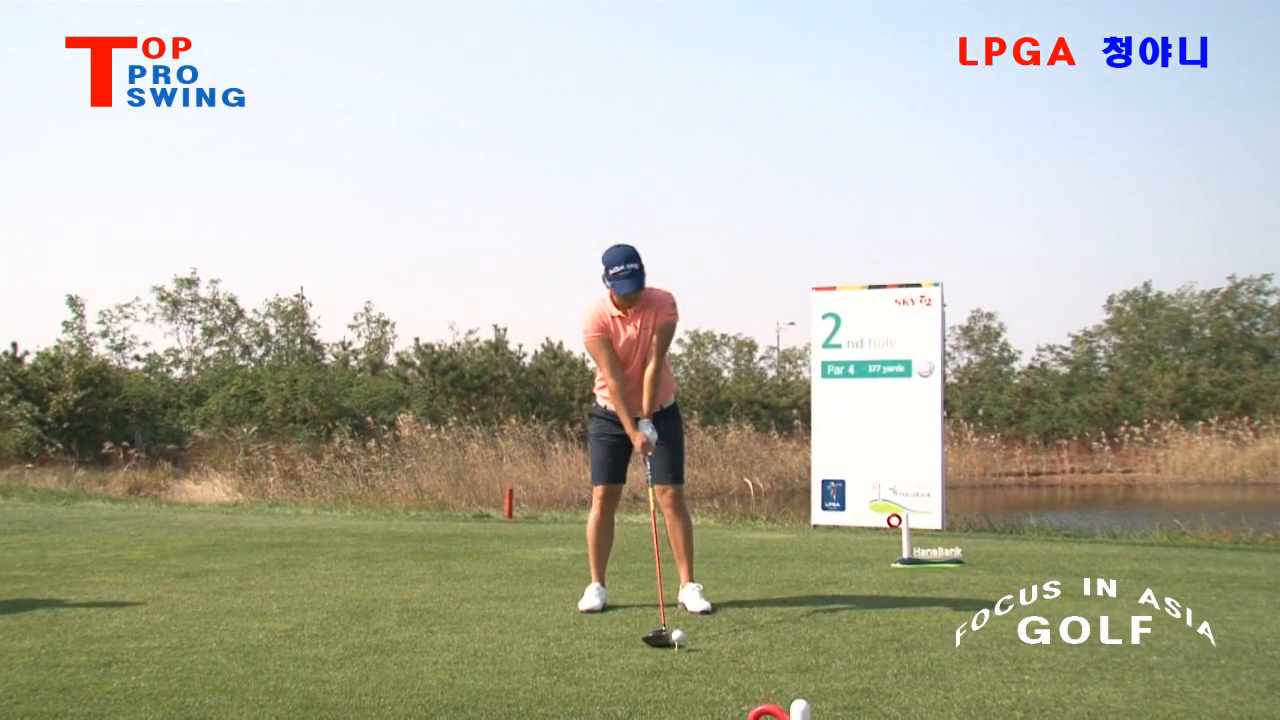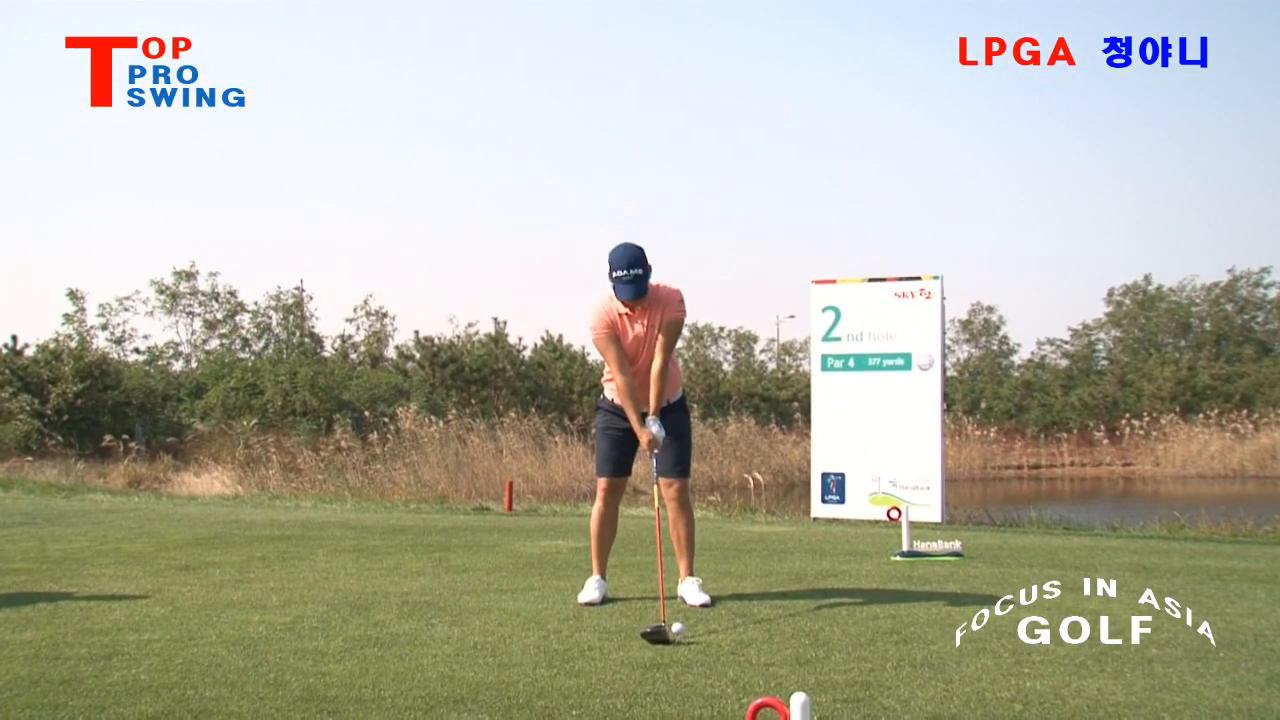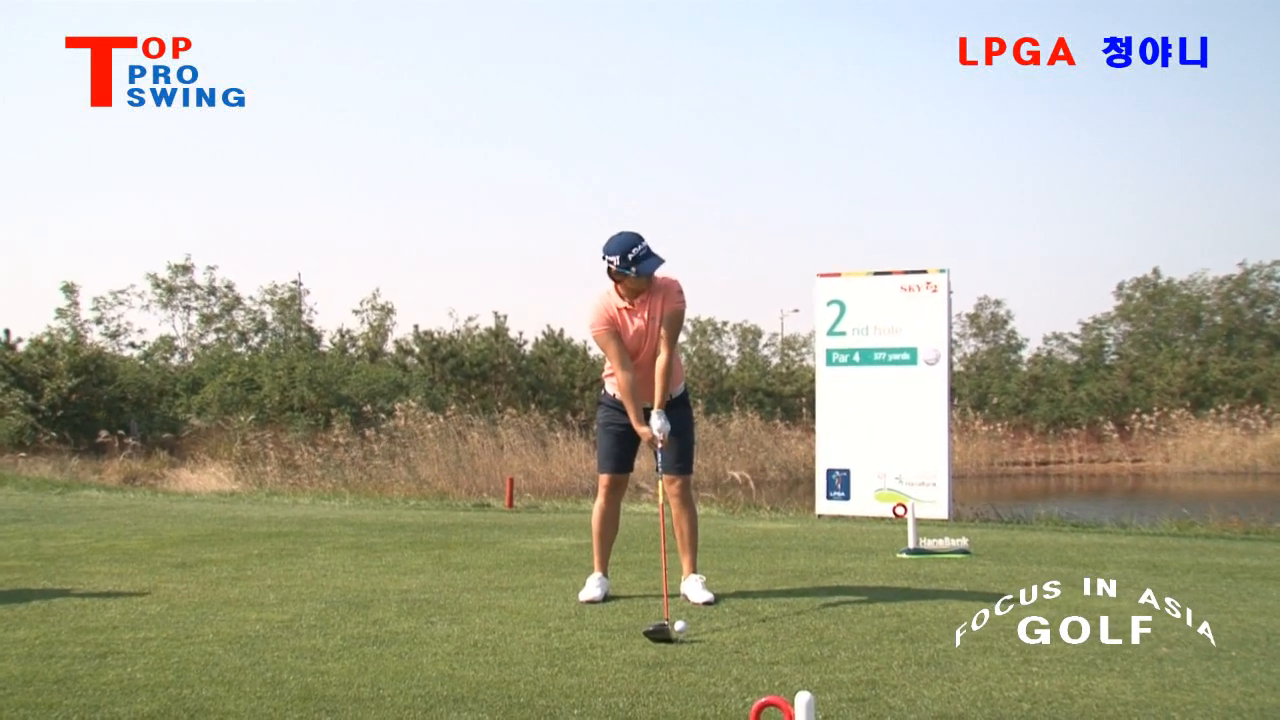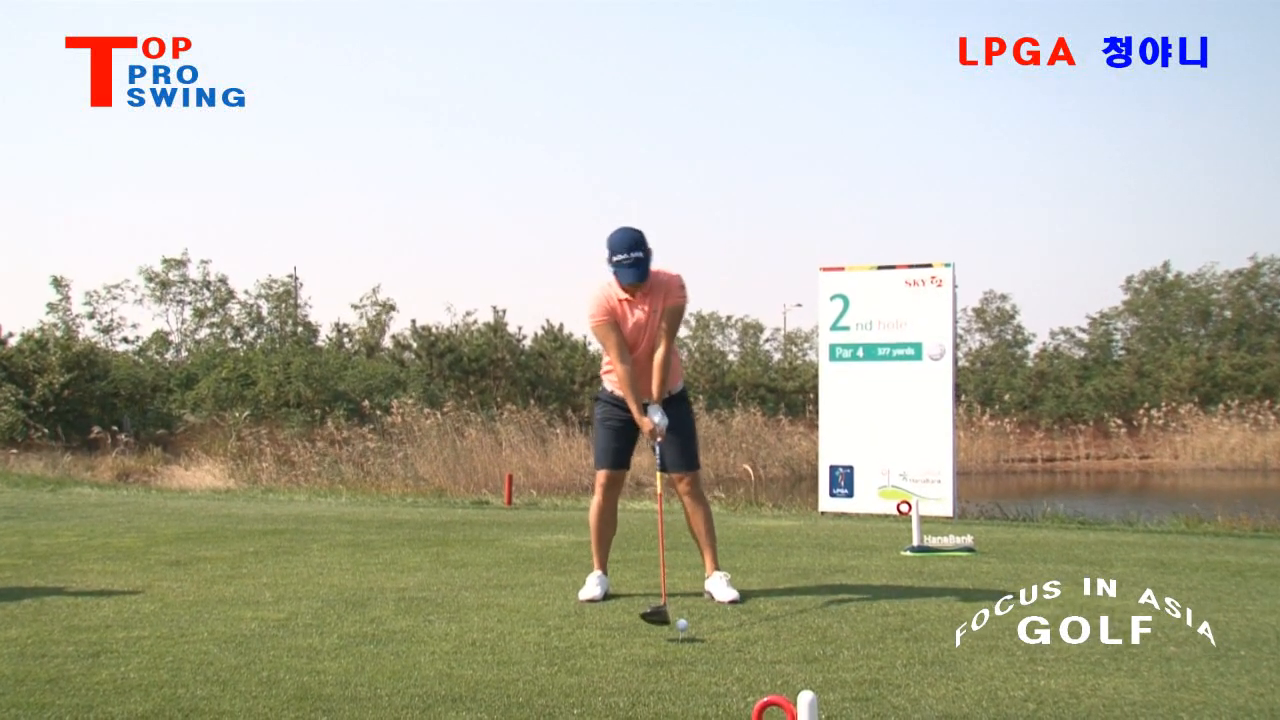
dt=0.7s
person 1, frame 1
left shoulder: (663, 303)
right shoulder: (596, 318)
left elbow: (653, 364)
right elbow: (612, 379)
left wrist: (647, 421)
right wrist: (631, 431)
left hip: (661, 411)
right hip: (610, 415)
left knee: (671, 495)
right knee: (603, 497)
left ankle: (688, 586)
right ankle: (596, 585)
person 1, frame 2
left shoulder: (671, 299)
right shoulder: (603, 315)
left elbow: (661, 361)
right elbow: (621, 374)
left wrist: (654, 417)
right wrist: (638, 427)
left hip: (668, 405)
right hip: (617, 407)
left knee: (676, 490)
right knee: (607, 489)
left ankle: (688, 580)
right ankle: (597, 578)
person 1, frame 3
left shoulder: (670, 290)
right shoulder: (602, 311)
left elbow: (665, 354)
right elbow: (623, 370)
left wrist: (658, 411)
right wrist: (639, 424)
left hip: (670, 400)
right hip: (618, 403)
left knee: (679, 486)
right knee: (609, 486)
left ankle: (691, 577)
right ankle: (599, 576)
person 1, frame 4
left shoulder: (672, 286)
right shoulder: (603, 302)
left elbow: (663, 348)
right elbow: (621, 362)
left wrist: (656, 406)
right wrist: (639, 417)
left hip: (670, 397)
right hip: (617, 400)
left knee: (688, 483)
right knee: (606, 483)
left ankle: (714, 574)
right ankle: (598, 574)
